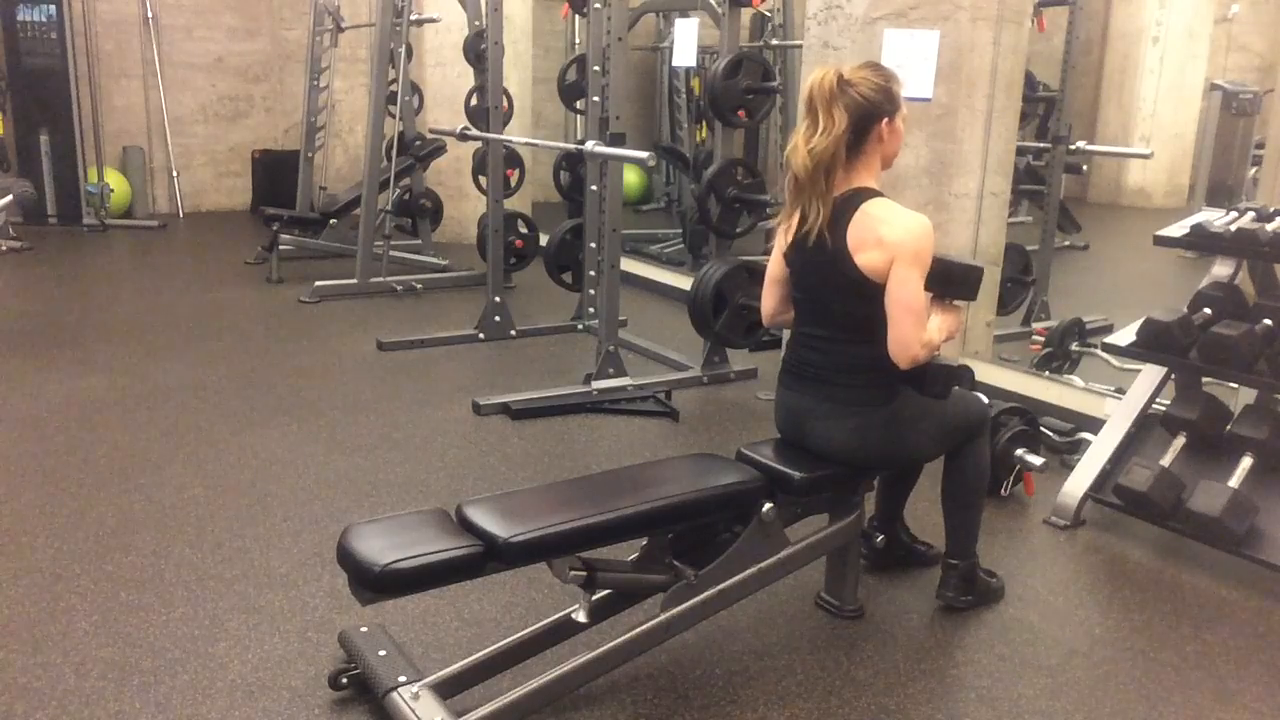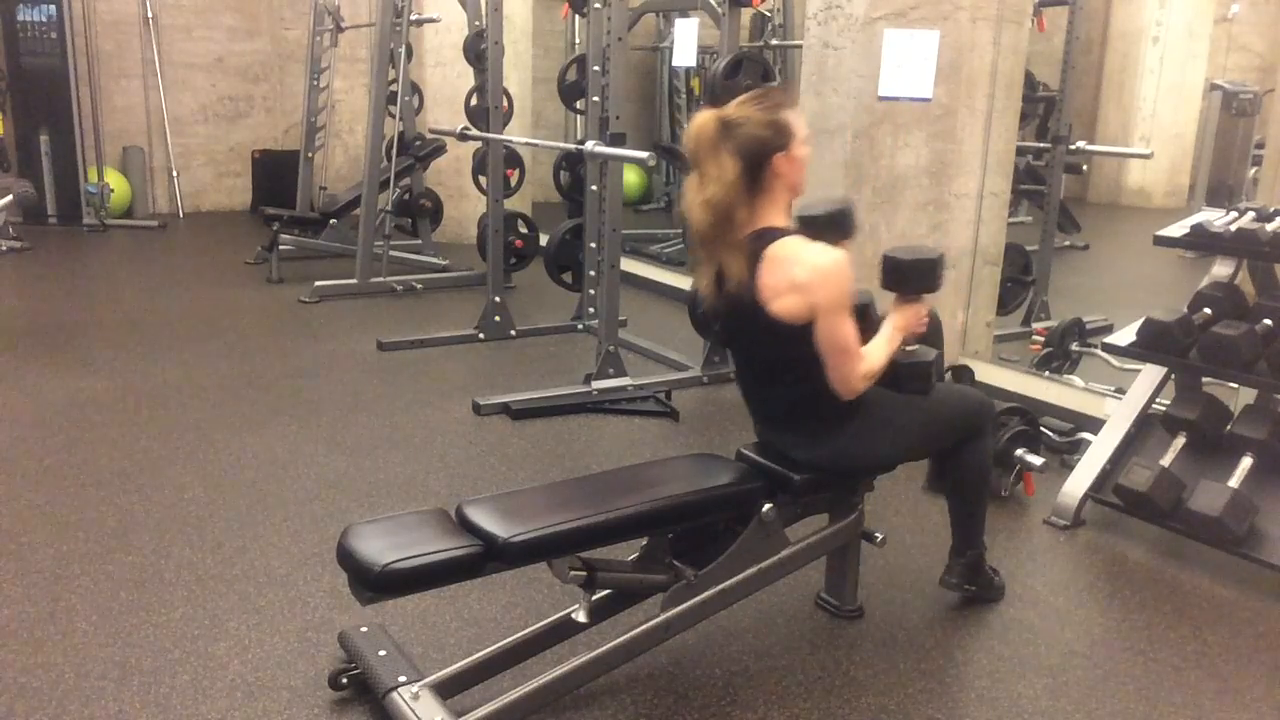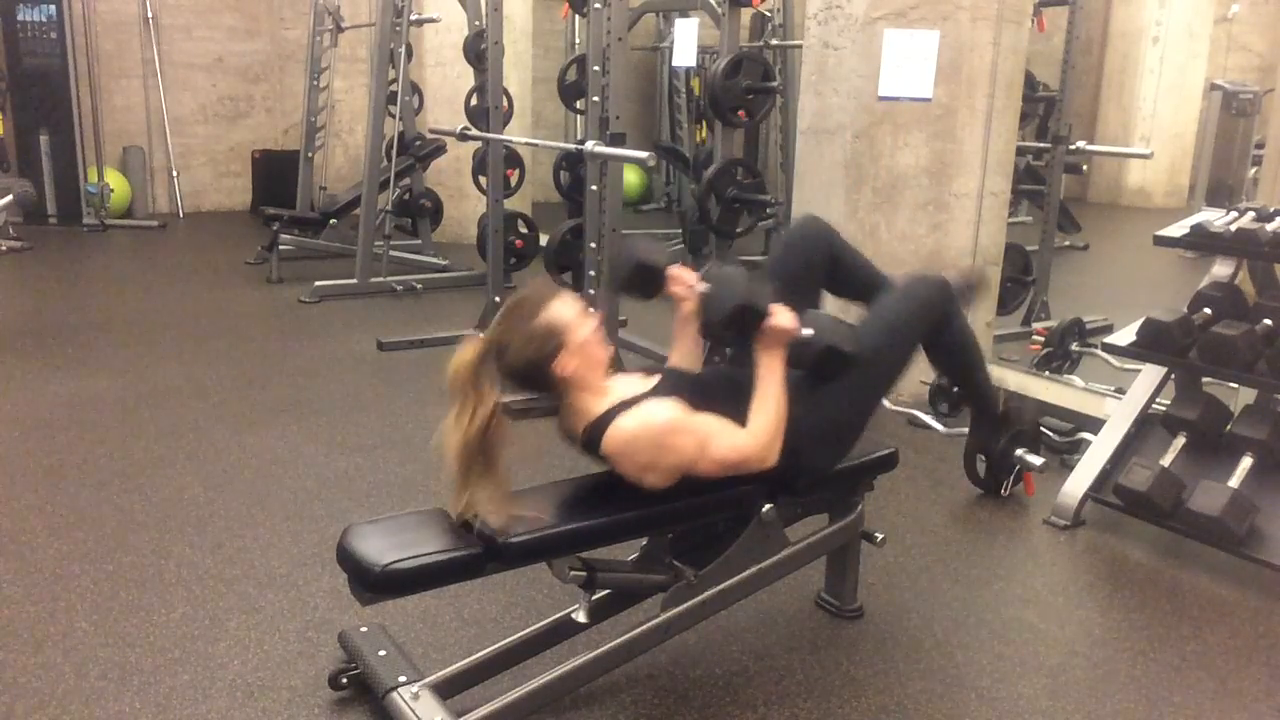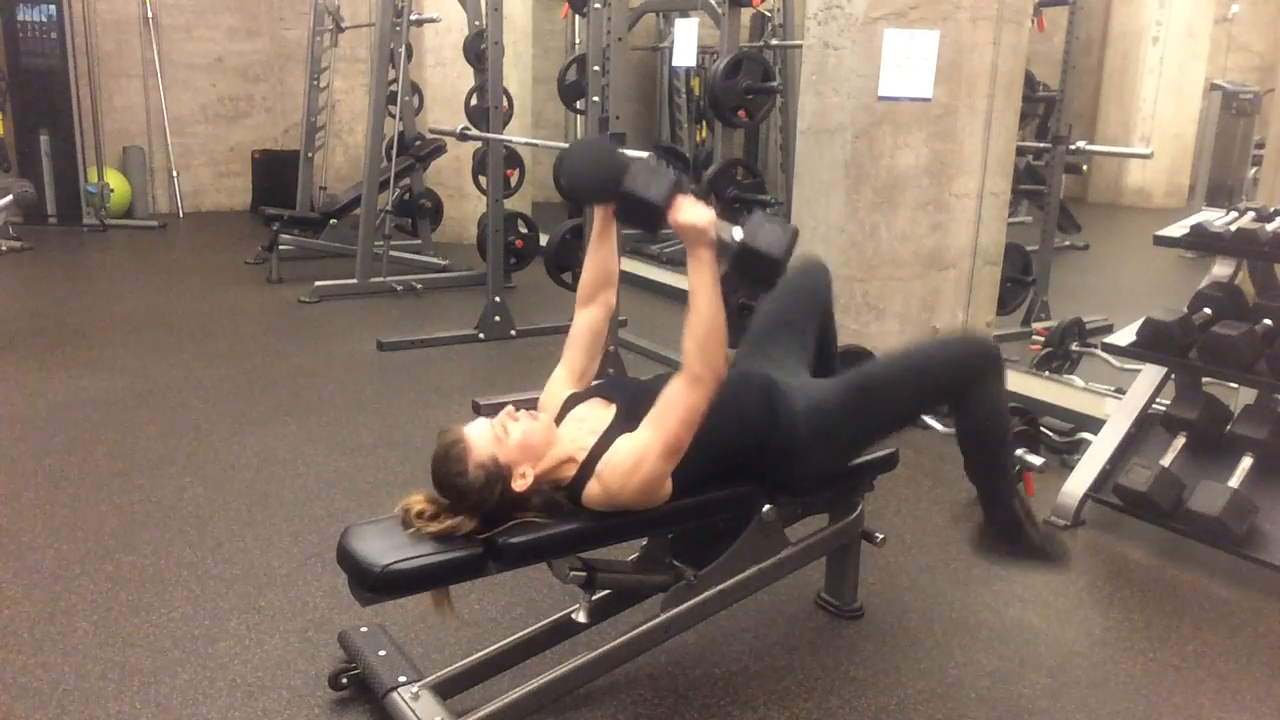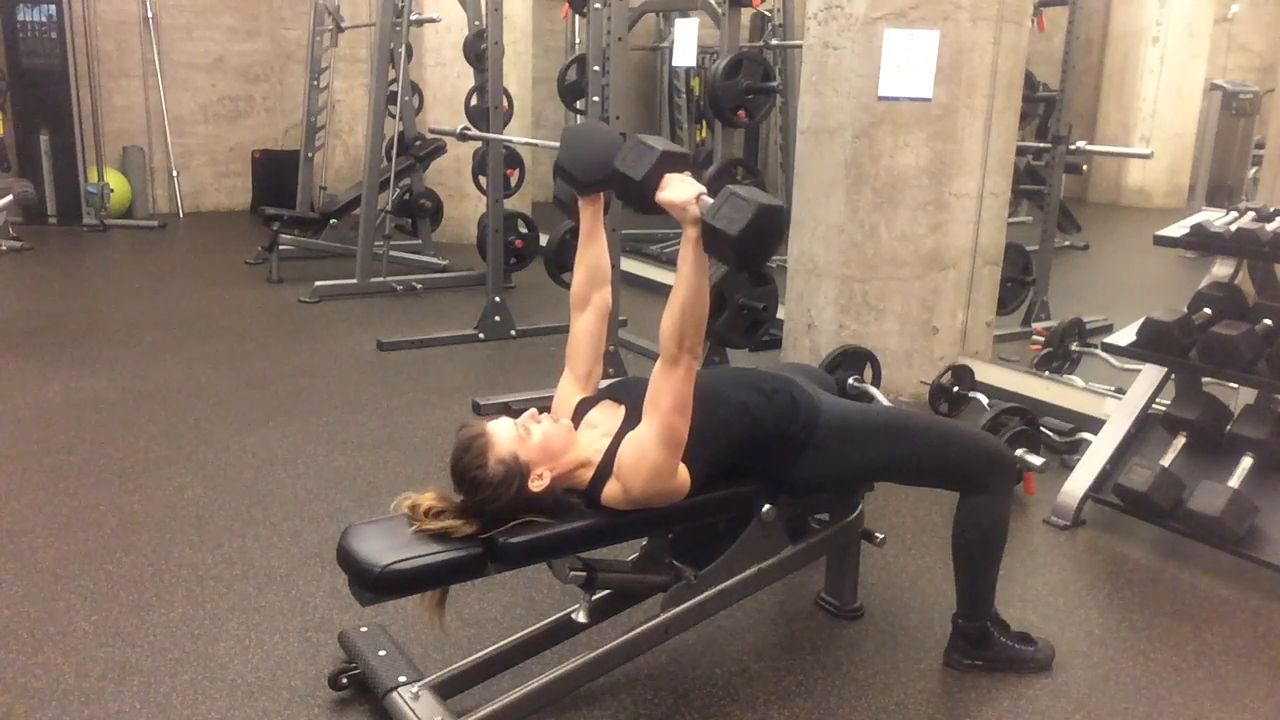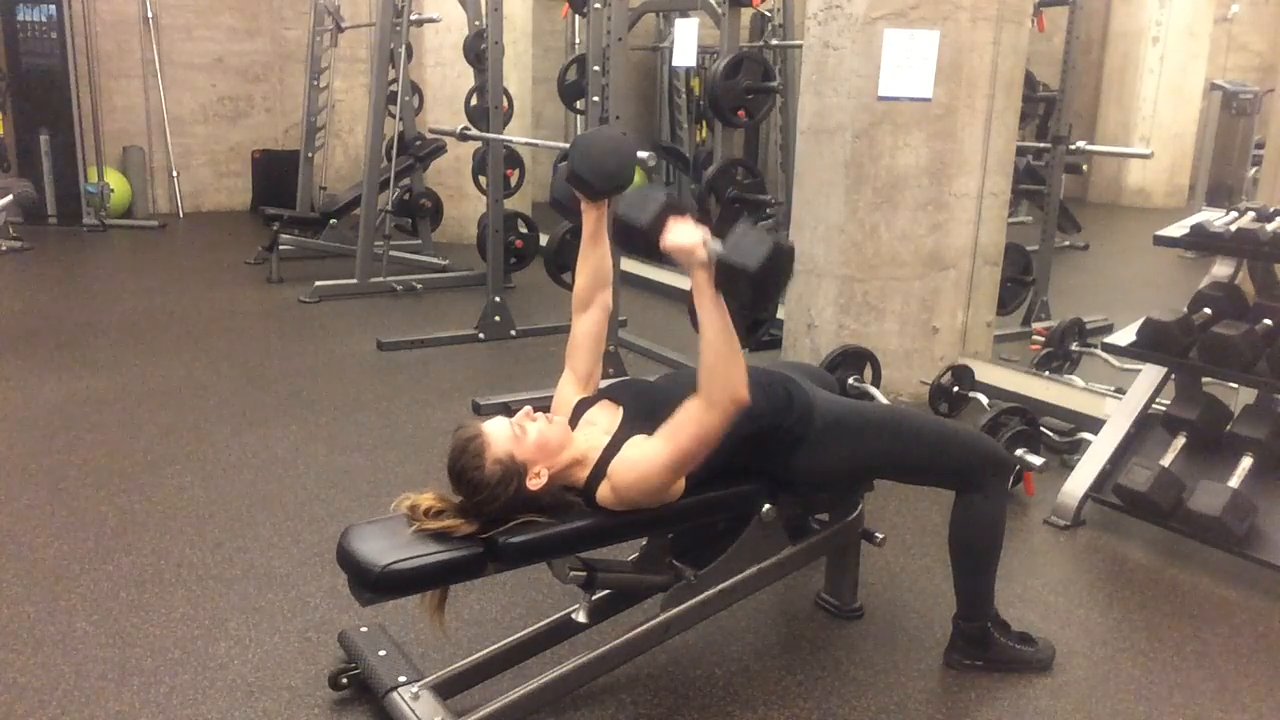
dt=0.7s
person 1, frame 1
left shoulder: (800, 211)
right shoulder: (903, 228)
left elbow: (773, 313)
right elbow: (906, 352)
right wrist: (944, 322)
left hip: (795, 410)
right hip: (857, 426)
left knee: (920, 405)
right knee: (971, 415)
left ankle: (886, 534)
right ankle: (961, 573)
person 1, frame 2
left shoulder: (717, 246)
right shoulder: (815, 263)
right elbow: (852, 381)
right wrist: (898, 327)
left hip: (775, 424)
right hip: (831, 437)
left knee: (916, 308)
right knee: (978, 409)
left ankle: (945, 467)
right ankle: (968, 563)
person 1, frame 3
left shoulder: (589, 401)
right shoulder: (639, 433)
right elbow: (763, 452)
left wrist: (687, 315)
right wrist: (771, 354)
left hip: (748, 392)
right hip: (801, 436)
left knee: (809, 235)
right knee: (925, 294)
left ankle: (900, 318)
right ankle: (987, 410)
person 1, frame 4
left shoulder: (562, 414)
right shoulder: (617, 477)
left elbow: (592, 310)
right elbow: (704, 376)
left wrist: (605, 216)
right wrist: (700, 256)
left hip: (761, 385)
right hip: (789, 427)
left knee: (809, 274)
right knee: (973, 357)
left ankle: (831, 382)
right ankle: (1008, 525)
person 1, frame 5
left shoulder: (574, 412)
right shoulder: (634, 476)
left elbow: (590, 308)
right elbow: (681, 354)
left wrist: (591, 207)
right wrist: (692, 231)
right hip: (802, 437)
left knee: (825, 374)
right knee: (993, 465)
right ankle: (976, 634)
person 1, frame 6
left shoulder: (572, 411)
right shoulder: (626, 478)
left elbow: (591, 310)
right elbow: (727, 397)
left wrist: (595, 212)
right wrist: (702, 274)
right hip: (799, 434)
right knee: (988, 464)
right ankle: (976, 635)
